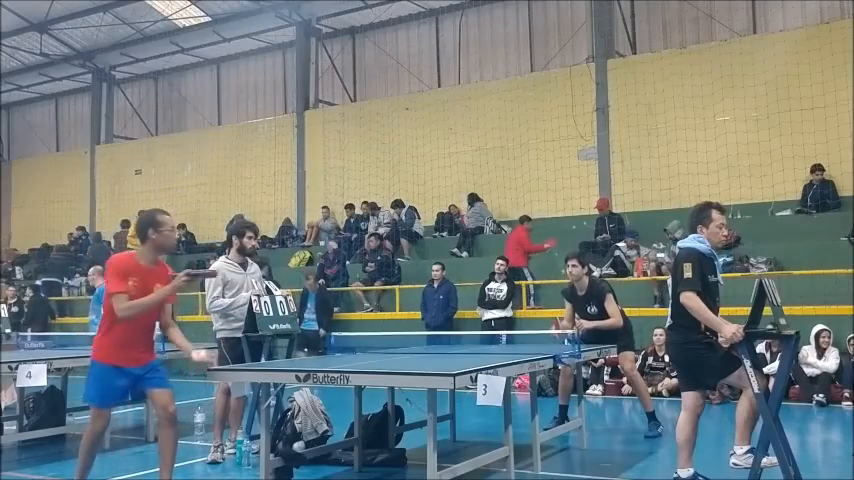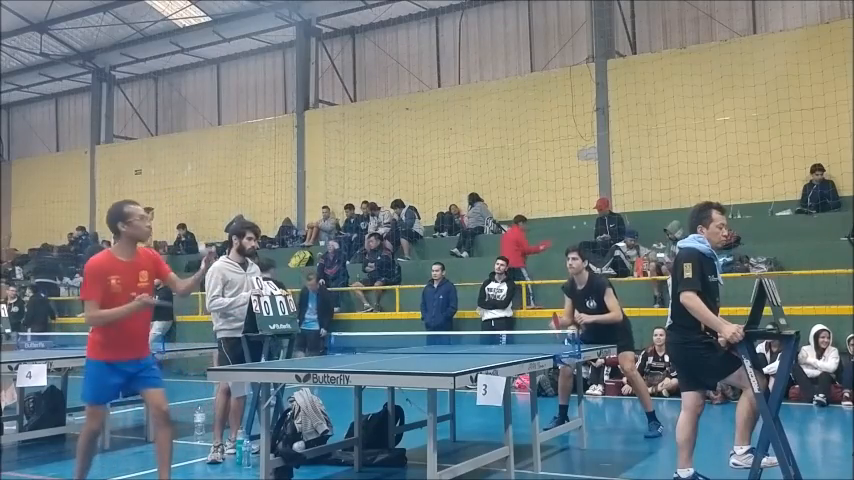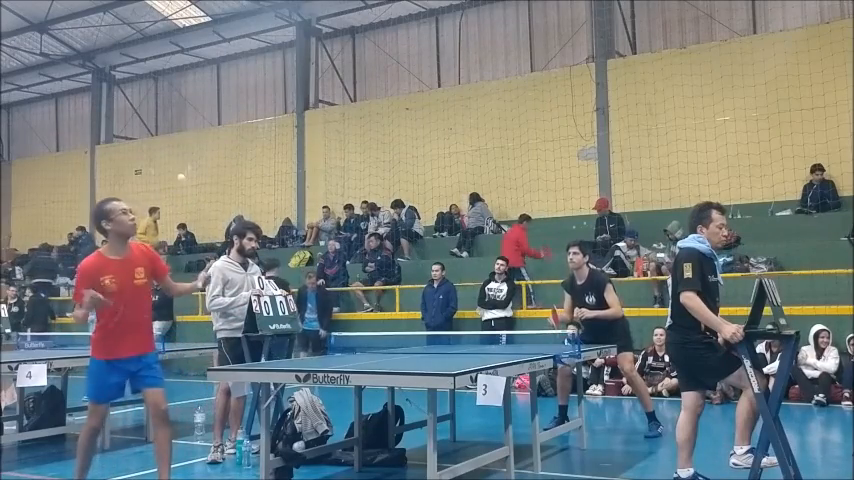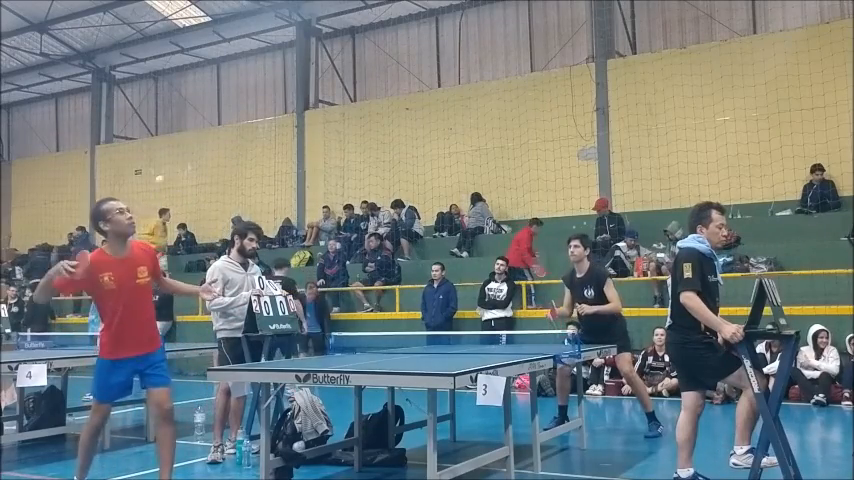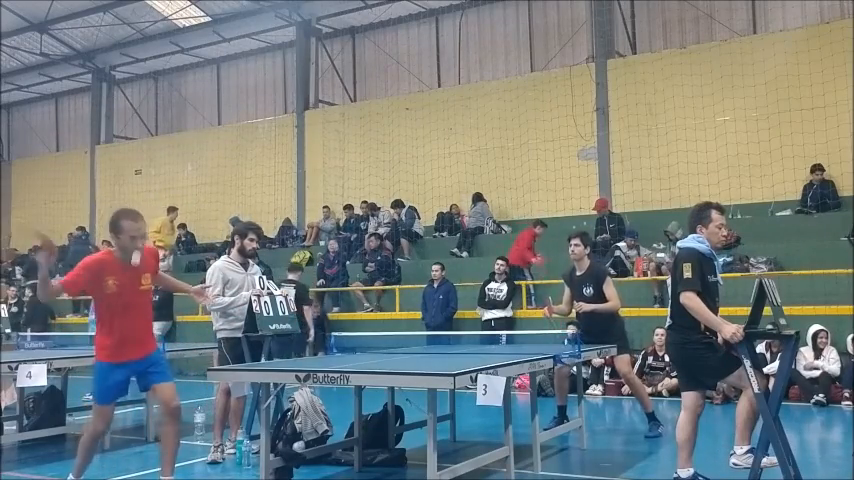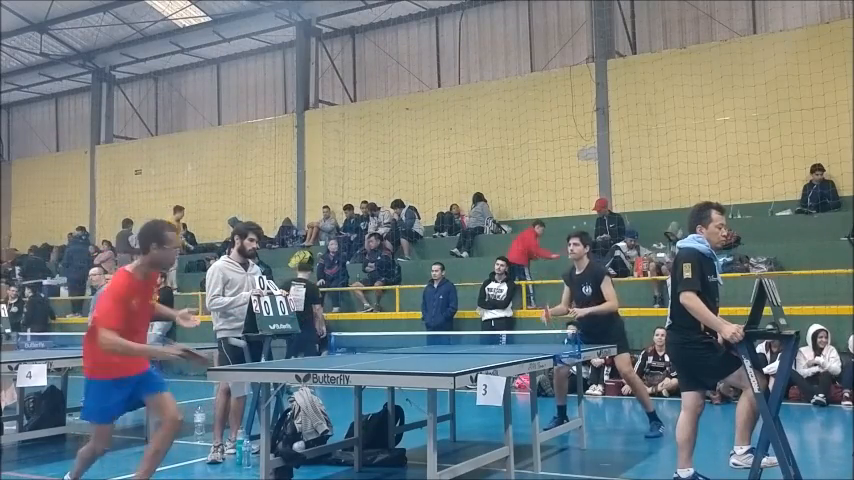
dt=0.2s
person 1, frame 1
left shoulder: (706, 258)
right shoulder: (690, 255)
right elbow: (687, 298)
left wrist: (728, 327)
right wrist: (722, 328)
left hip: (692, 342)
right hip: (691, 342)
left knee: (692, 405)
right knee: (755, 382)
right ankle: (741, 451)
person 1, frame 2
left shoulder: (706, 258)
right shoulder: (690, 255)
right elbow: (687, 298)
left wrist: (728, 327)
right wrist: (722, 328)
left hip: (692, 342)
right hip: (691, 342)
left knee: (692, 405)
right knee: (755, 382)
right ankle: (741, 451)
person 1, frame 3
left shoulder: (706, 258)
right shoulder: (690, 255)
right elbow: (687, 298)
left wrist: (727, 327)
right wrist: (722, 328)
left hip: (691, 342)
right hip: (691, 342)
left knee: (692, 405)
right knee: (755, 382)
right ankle: (741, 451)
person 1, frame 4
left shoulder: (706, 258)
right shoulder: (690, 255)
right elbow: (687, 298)
left wrist: (727, 327)
right wrist: (722, 328)
left hip: (690, 342)
right hip: (691, 342)
left knee: (692, 405)
right knee: (755, 382)
right ankle: (741, 451)
person 1, frame 5
left shoulder: (706, 258)
right shoulder: (690, 255)
right elbow: (687, 298)
left wrist: (728, 327)
right wrist: (722, 328)
left hip: (691, 342)
right hip: (691, 342)
left knee: (692, 405)
right knee: (755, 382)
right ankle: (741, 451)
person 1, frame 6
left shoulder: (706, 258)
right shoulder: (689, 255)
right elbow: (687, 298)
left wrist: (728, 327)
right wrist: (722, 328)
left hip: (691, 342)
right hip: (691, 342)
left knee: (692, 405)
right knee: (755, 382)
right ankle: (741, 451)
person 2, frame 1
left shoulder: (165, 272)
right shoulder: (118, 263)
left elbow: (168, 324)
right elbow: (123, 311)
left wrist: (191, 351)
right wrist: (169, 289)
left hip: (145, 360)
right hip: (109, 360)
left knee: (168, 413)
right knee: (98, 426)
person 2, frame 2
left shoulder: (150, 258)
right shoulder: (96, 265)
left elbow: (181, 289)
right elbow: (92, 318)
left wrist: (203, 271)
right wrist: (133, 307)
left hip: (140, 356)
right hip: (104, 358)
left knee: (162, 413)
right knee: (94, 425)
person 2, frame 3
left shoulder: (145, 254)
right shoulder: (89, 267)
left elbow: (172, 289)
right elbow: (78, 317)
left wrist: (197, 284)
right wrist: (86, 309)
left hip: (144, 352)
right hip: (107, 356)
left knee: (161, 411)
right knee: (95, 422)
person 2, frame 4
left shoulder: (146, 252)
right shoulder: (90, 265)
left elbow: (161, 282)
right elbow: (40, 298)
left wrist: (196, 290)
right wrist: (53, 273)
left hip: (151, 349)
right hip: (113, 354)
left knee: (165, 410)
right knee: (98, 419)
person 2, frame 5
left shoulder: (150, 255)
right shoulder: (95, 265)
right elbow: (46, 295)
left wrist: (189, 289)
right wrist: (44, 270)
left hip: (147, 351)
right hip: (111, 357)
left knee: (172, 407)
right knee: (100, 425)
person 2, frame 6
left shoulder: (151, 273)
right shoulder: (122, 285)
right elbow: (106, 341)
left wrist: (173, 314)
right wrist: (157, 351)
left hip: (138, 367)
right hip: (105, 372)
left knee: (173, 420)
right knee: (101, 443)
person 3, frame 1
left shoulder: (254, 268)
right shoulder: (219, 269)
right elbow: (212, 304)
right wrist: (245, 298)
right hip: (230, 335)
left knee: (241, 388)
right knee: (226, 387)
left ankle: (234, 439)
right ankle: (218, 442)
person 3, frame 2
left shoulder: (254, 268)
right shoulder: (219, 268)
right elbow: (212, 304)
right wrist: (245, 297)
right hip: (230, 335)
left knee: (240, 388)
right knee: (226, 387)
left ankle: (234, 439)
right ankle: (218, 442)
person 3, frame 3
left shoulder: (255, 269)
right shoulder: (219, 268)
right elbow: (212, 303)
right wrist: (245, 297)
right hip: (230, 334)
left knee: (240, 387)
right knee: (226, 387)
left ankle: (233, 438)
right ankle: (218, 442)
person 3, frame 4
left shoulder: (255, 269)
right shoulder: (219, 268)
right elbow: (212, 303)
right wrist: (244, 297)
left hip: (251, 334)
right hip: (230, 334)
left knee: (241, 387)
right knee: (226, 386)
left ankle: (233, 438)
right ankle: (218, 442)
person 3, frame 5
left shoulder: (255, 269)
right shoulder: (219, 268)
right elbow: (212, 302)
right wrist: (245, 297)
left hip: (251, 334)
right hip: (230, 334)
left knee: (241, 387)
right knee: (226, 387)
left ankle: (233, 439)
right ankle: (218, 442)
person 3, frame 6
left shoulder: (255, 269)
right shoulder: (219, 268)
right elbow: (212, 303)
right wrist: (244, 297)
right hip: (230, 335)
left knee: (241, 387)
right knee: (226, 387)
left ankle: (233, 439)
right ankle: (218, 442)
person 4, frame 1
left shoulder: (601, 288)
right shoulder: (569, 293)
left elbow: (618, 321)
right elbow: (568, 322)
left wrist: (591, 323)
right wrist: (559, 327)
left hip: (618, 332)
right hip: (592, 334)
left knee: (629, 369)
right knee: (566, 367)
left ankle: (653, 420)
right ankle: (562, 416)
person 4, frame 2
left shoulder: (600, 283)
right shoulder: (568, 288)
left elbow: (618, 315)
right elbow: (568, 318)
left wrist: (591, 318)
right wrist: (559, 322)
left hip: (617, 331)
right hip: (592, 333)
left knee: (628, 369)
right knee: (566, 368)
left ankle: (653, 420)
right ankle: (562, 416)
person 4, frame 3
left shoulder: (600, 279)
right shoulder: (568, 284)
left elbow: (617, 311)
right elbow: (568, 315)
left wrist: (592, 313)
right wrist: (558, 318)
left hip: (615, 331)
right hip: (590, 333)
left knee: (628, 370)
right knee: (564, 368)
left ankle: (653, 420)
right ankle: (562, 416)
person 4, frame 4
left shoulder: (600, 274)
right shoulder: (569, 278)
left elbow: (617, 306)
right elbow: (567, 310)
left wrist: (592, 309)
right wrist: (556, 312)
left hip: (613, 331)
right hip: (588, 333)
left knee: (627, 371)
right knee: (563, 369)
left ankle: (653, 420)
right ankle: (562, 416)
person 4, frame 5
left shoulder: (599, 272)
right shoulder: (569, 276)
left elbow: (616, 304)
right elbow: (567, 308)
left wrist: (590, 306)
right wrist: (553, 309)
left hip: (611, 331)
right hip: (586, 333)
left knee: (625, 373)
right knee: (560, 369)
left ankle: (653, 420)
right ankle: (561, 416)
person 4, frame 6
left shoulder: (598, 271)
right shoulder: (569, 276)
left elbow: (613, 305)
right elbow: (565, 307)
left wrist: (586, 310)
right wrist: (550, 311)
left hip: (610, 331)
right hip: (585, 333)
left knee: (626, 372)
right knee: (560, 370)
left ankle: (654, 420)
right ankle: (561, 416)
